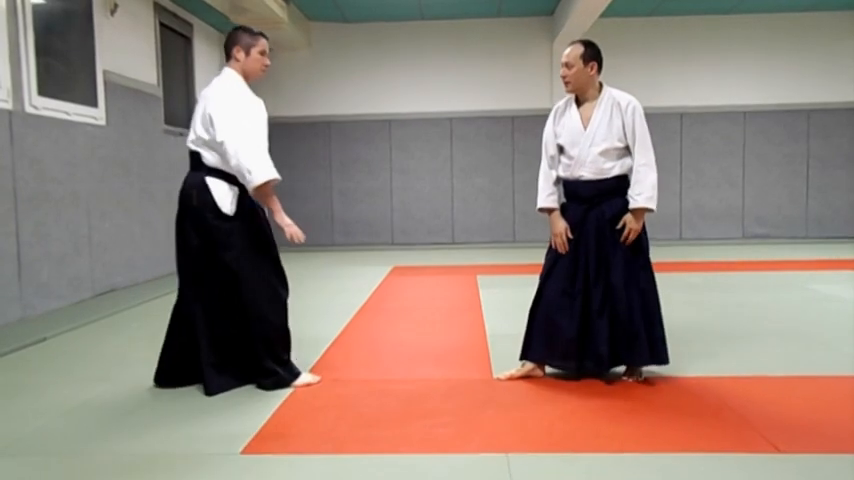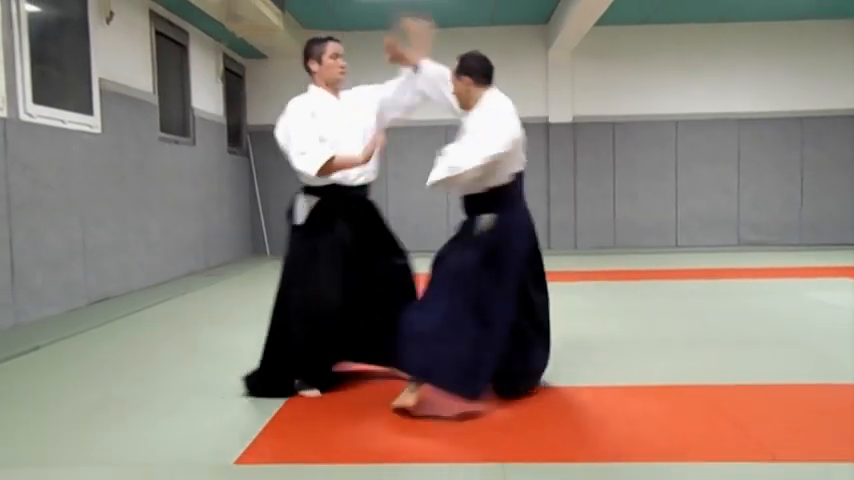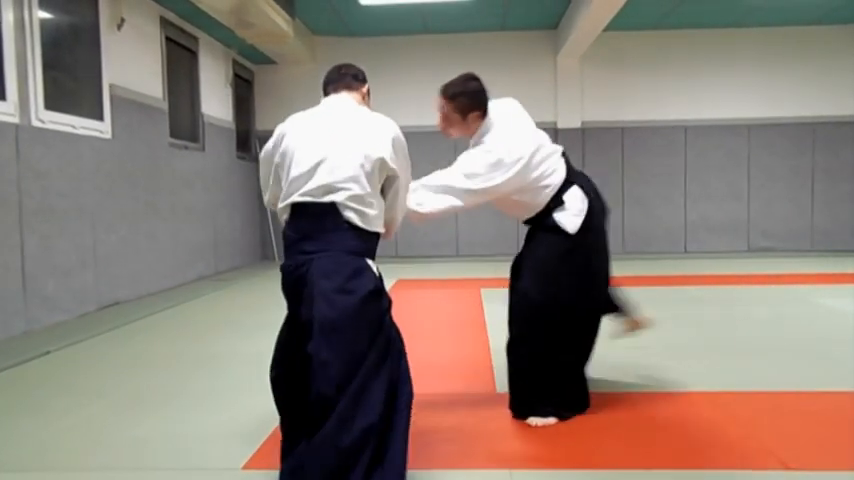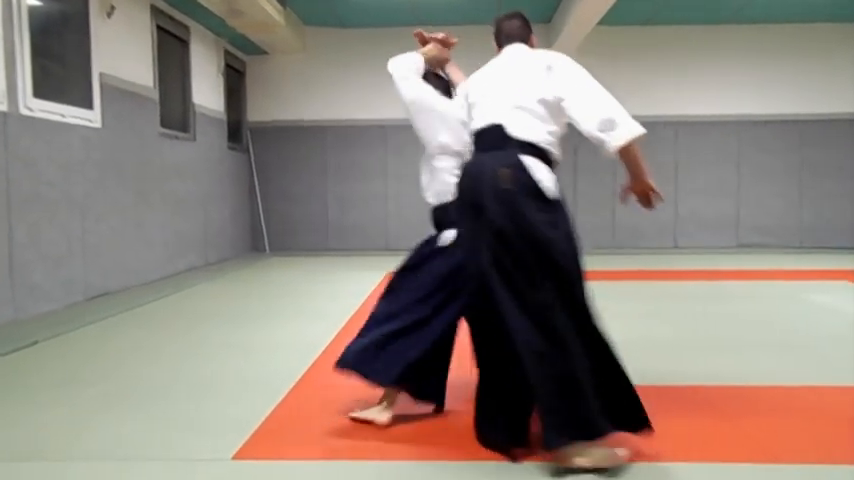
dt=1s
person 1, frame 1
left shoulder: (215, 91)
right shoulder: (237, 98)
right elbow: (251, 162)
right wrist: (278, 214)
left hip: (200, 193)
right hip: (221, 198)
left knee: (204, 285)
right knee: (258, 283)
left ankle: (183, 367)
right ankle: (276, 369)
person 1, frame 2
left shoulder: (361, 99)
right shoulder: (301, 109)
left elbow: (404, 91)
right elbow: (312, 160)
right wrist: (359, 159)
left hip: (357, 207)
right hip: (321, 212)
left knee: (390, 280)
right knee: (313, 296)
right ankle: (295, 374)
person 1, frame 3
left shoulder: (498, 152)
right shoulder: (502, 109)
left elbow: (435, 194)
left hip: (568, 214)
right hip: (567, 206)
left knee: (538, 301)
left ankle: (549, 400)
right ankle: (623, 315)
person 1, frame 4
left shoulder: (480, 80)
right shoulder: (550, 63)
right elbow: (606, 119)
right wrist: (639, 176)
left hip: (479, 180)
right hip: (520, 180)
left knee: (503, 304)
right knee: (552, 300)
left ankle: (501, 425)
right ankle: (575, 437)
person 2, frame 1
left shoulder: (625, 106)
right shoulder: (560, 112)
left elbow: (643, 160)
right elbow: (549, 164)
left wrist: (638, 210)
right wrist: (554, 214)
left hip: (614, 205)
right hip: (573, 208)
left knee: (624, 285)
right knee: (557, 285)
left ankle: (633, 362)
right ankle: (537, 360)
person 2, frame 2
left shoulder: (491, 113)
right shoulder: (492, 105)
left elbow: (481, 157)
right elbow: (446, 86)
left wrist: (444, 174)
right wrist: (415, 62)
left hip: (493, 220)
right hip: (509, 216)
left knee: (456, 295)
right knee: (510, 295)
left ankle: (434, 387)
right ankle: (522, 371)
person 2, frame 3
left shoulder: (289, 128)
right shoulder: (384, 130)
left elbow: (273, 197)
right elbow: (393, 212)
left hip: (298, 255)
right hip: (345, 260)
left knee: (301, 364)
right knee: (353, 377)
person 2, frame 4
left shoulder: (442, 116)
right shoulder: (468, 116)
left elbow: (400, 69)
left wrist: (426, 55)
right wrist: (442, 63)
left hip: (457, 233)
left knee: (410, 304)
left ankle: (392, 398)
